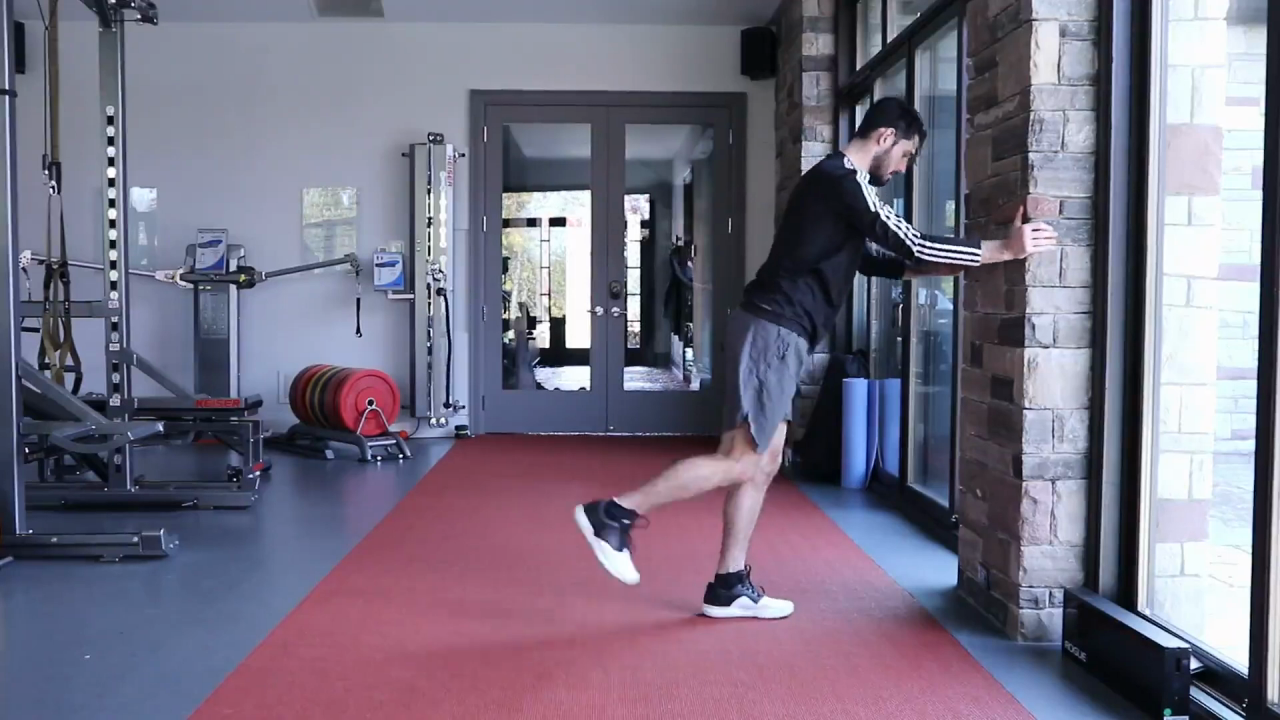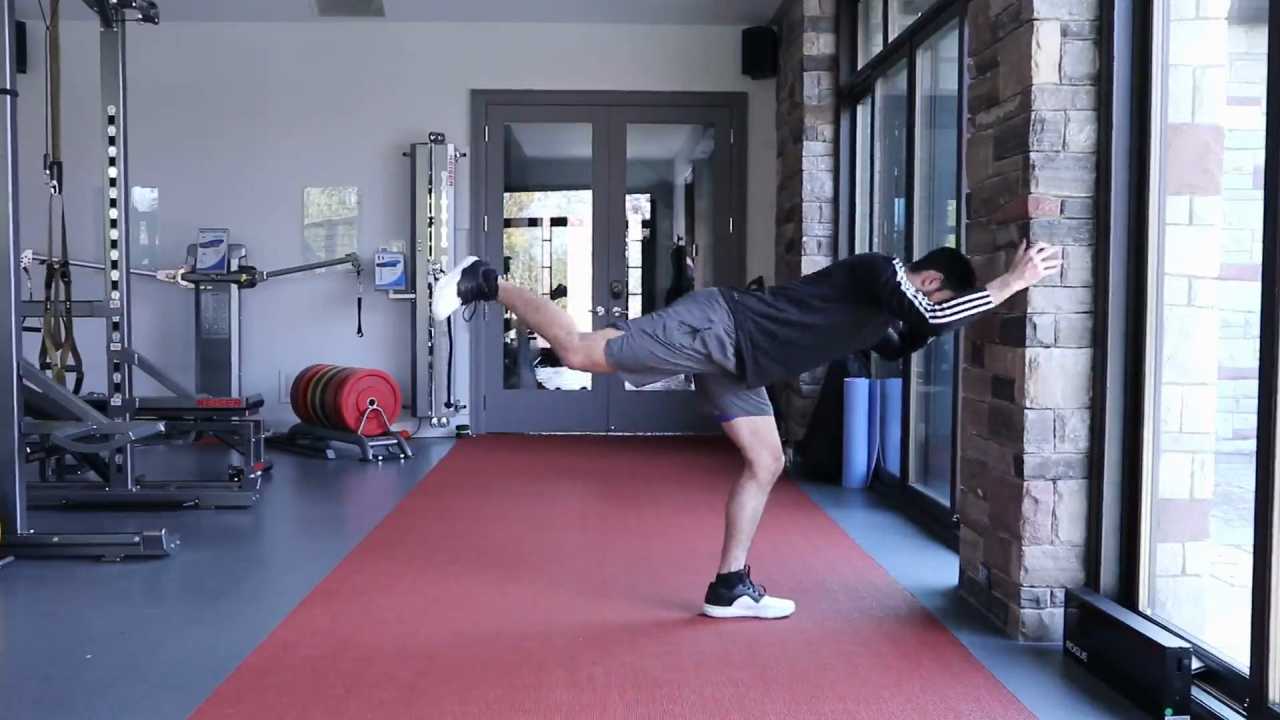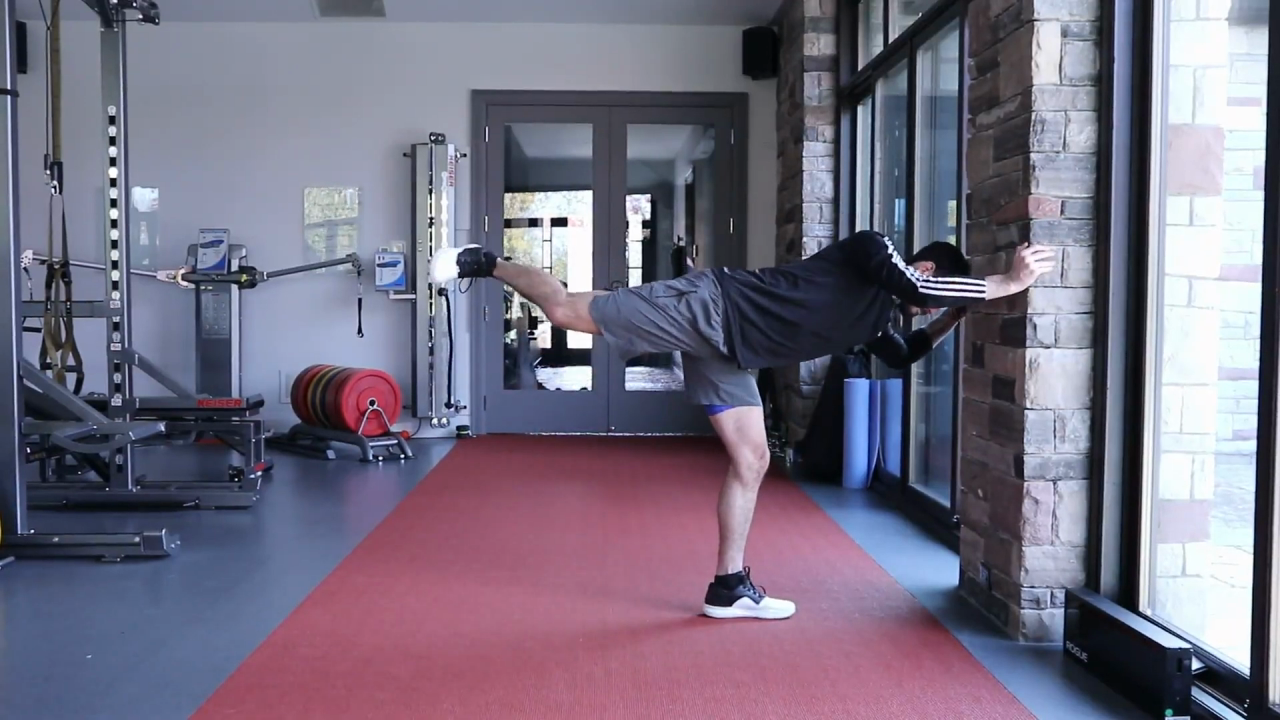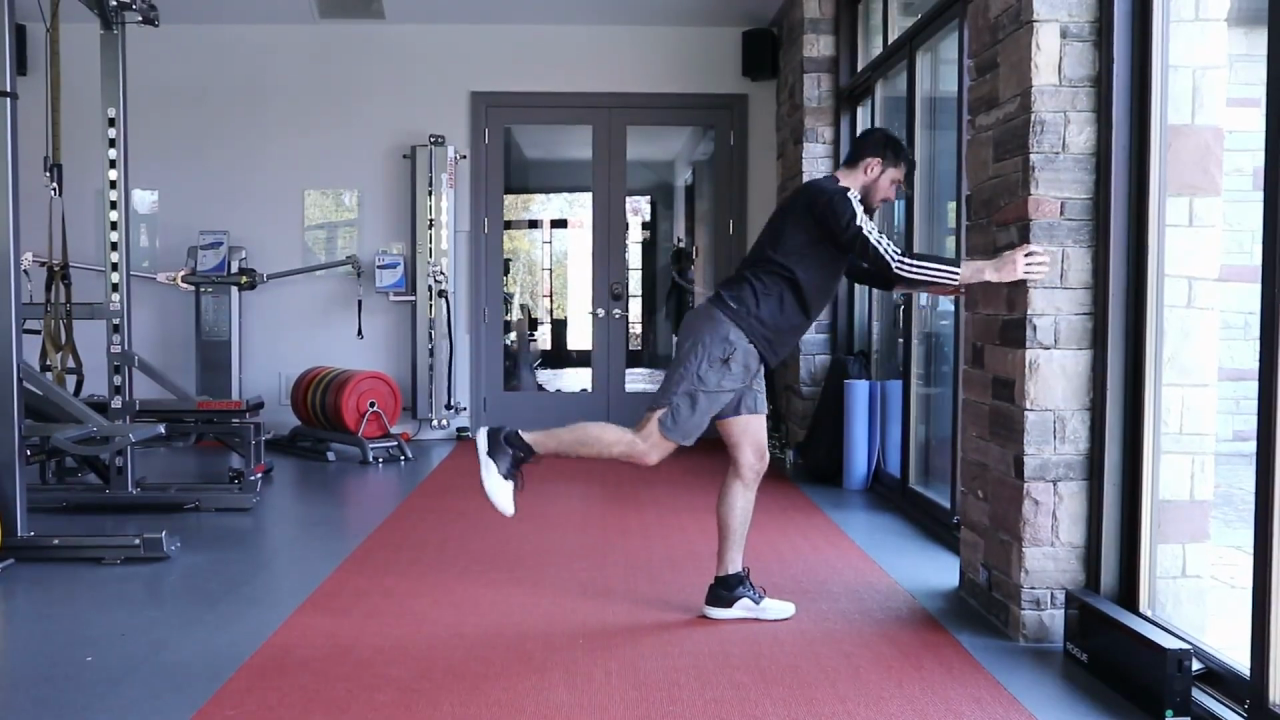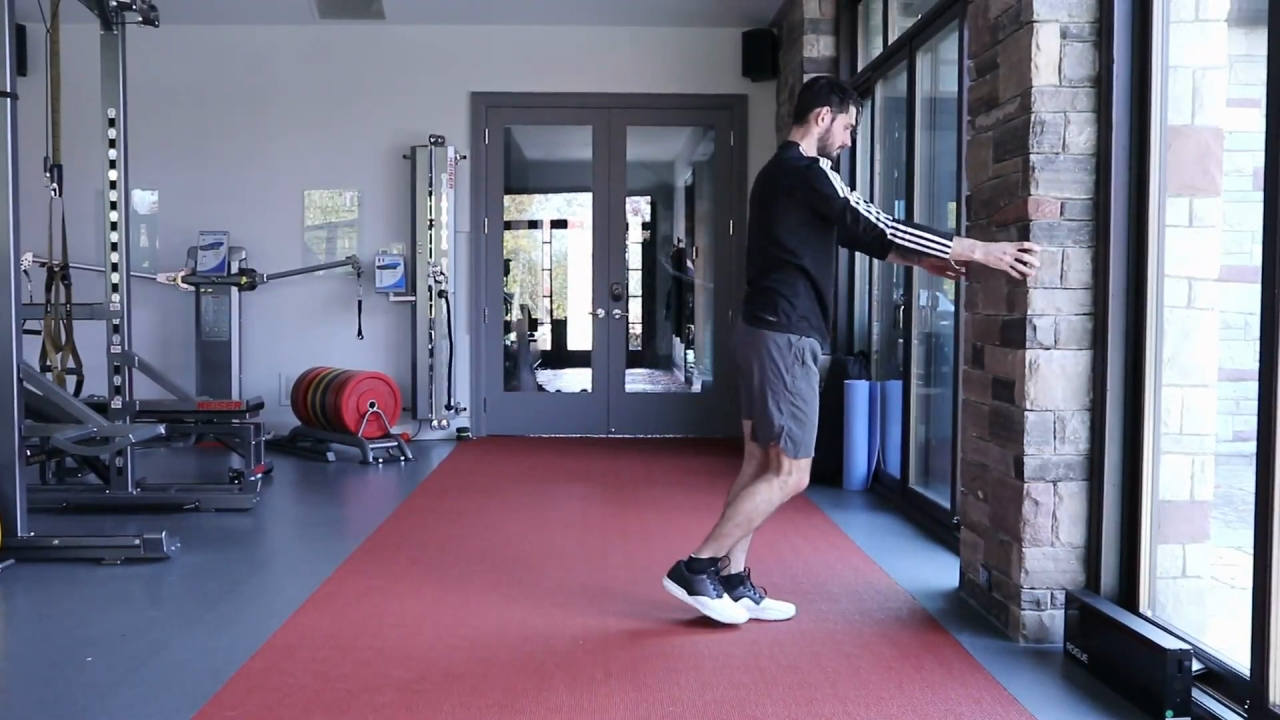
dt=1s
person 1, frame 1
left shoulder: (835, 181)
right shoulder: (845, 180)
left elbow: (878, 259)
right elbow: (909, 244)
left wrist: (961, 261)
right wrist: (1003, 249)
left hip: (777, 334)
right hip: (774, 333)
left knee: (765, 461)
right knee: (741, 462)
left ankle: (730, 586)
right ankle: (613, 514)
person 1, frame 2
left shoulder: (883, 309)
right shoulder: (881, 270)
left elbow: (909, 340)
right elbow: (933, 319)
right wrist: (1013, 281)
left hip: (730, 359)
right hip: (712, 327)
left knee: (766, 462)
right knee: (579, 349)
left ankle: (729, 586)
right ankle: (488, 284)
person 1, frame 3
left shoulder: (876, 310)
right shoulder: (872, 248)
left elbow: (904, 353)
right elbow: (923, 286)
left wrist: (954, 317)
right wrist: (1008, 282)
left hip: (725, 348)
right hip: (704, 308)
left knee: (751, 461)
right knee: (565, 310)
left ankle: (729, 587)
right ankle: (486, 262)
person 1, frame 4
left shoulder: (830, 206)
right shoulder: (833, 198)
left elbow: (870, 271)
right elbow: (894, 264)
left wrist: (950, 278)
right wrist: (990, 270)
left hip: (741, 344)
right hip: (727, 337)
left knee: (751, 462)
right knee: (645, 447)
left ankle: (730, 588)
right ankle: (516, 446)
person 1, frame 5
left shoulder: (786, 171)
right shoulder: (805, 172)
left elbow: (858, 233)
right elbow: (878, 226)
left wrist: (920, 261)
right wrist: (979, 251)
left hip: (770, 332)
right hip: (785, 336)
left knee: (761, 465)
right knee: (788, 475)
left ankle: (731, 583)
right ankle: (695, 569)
